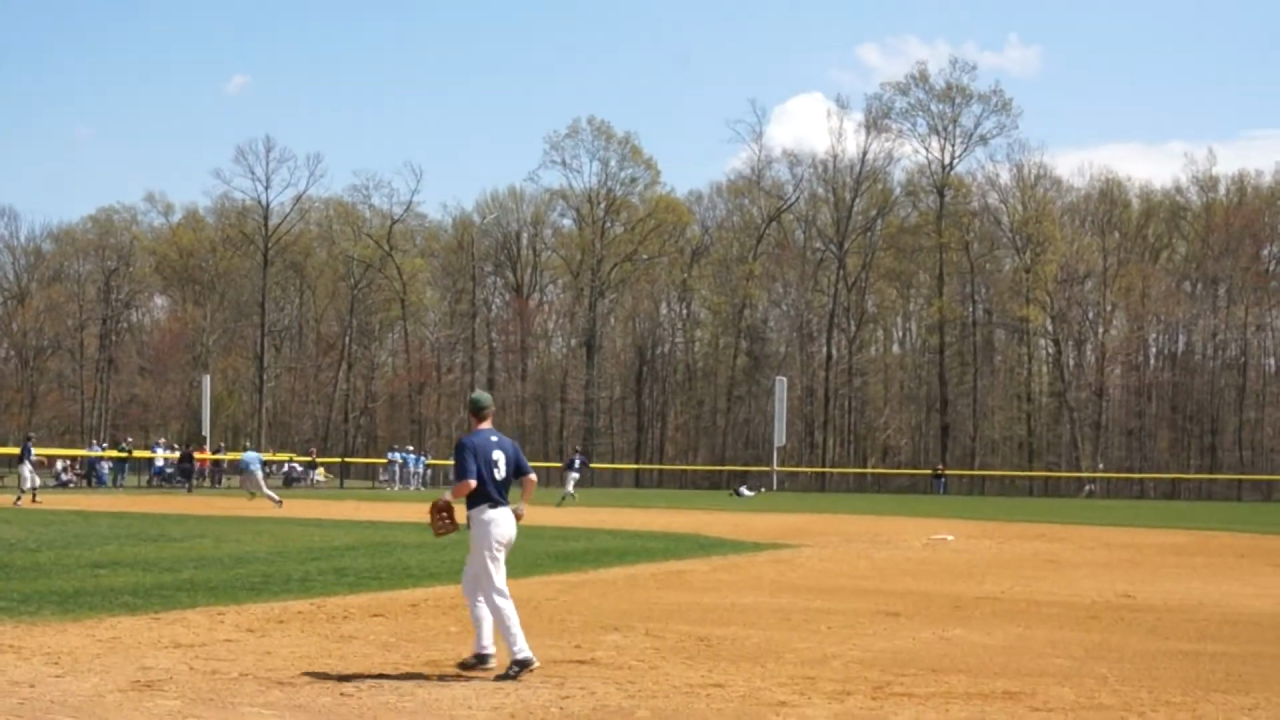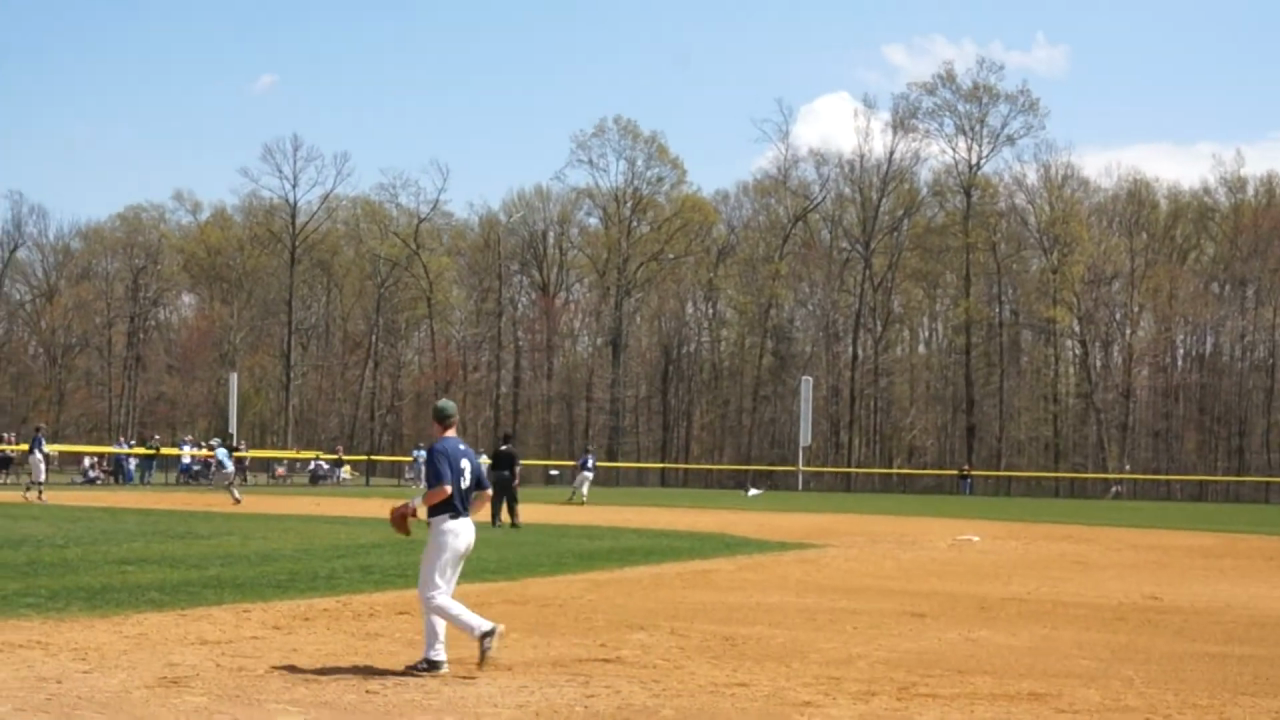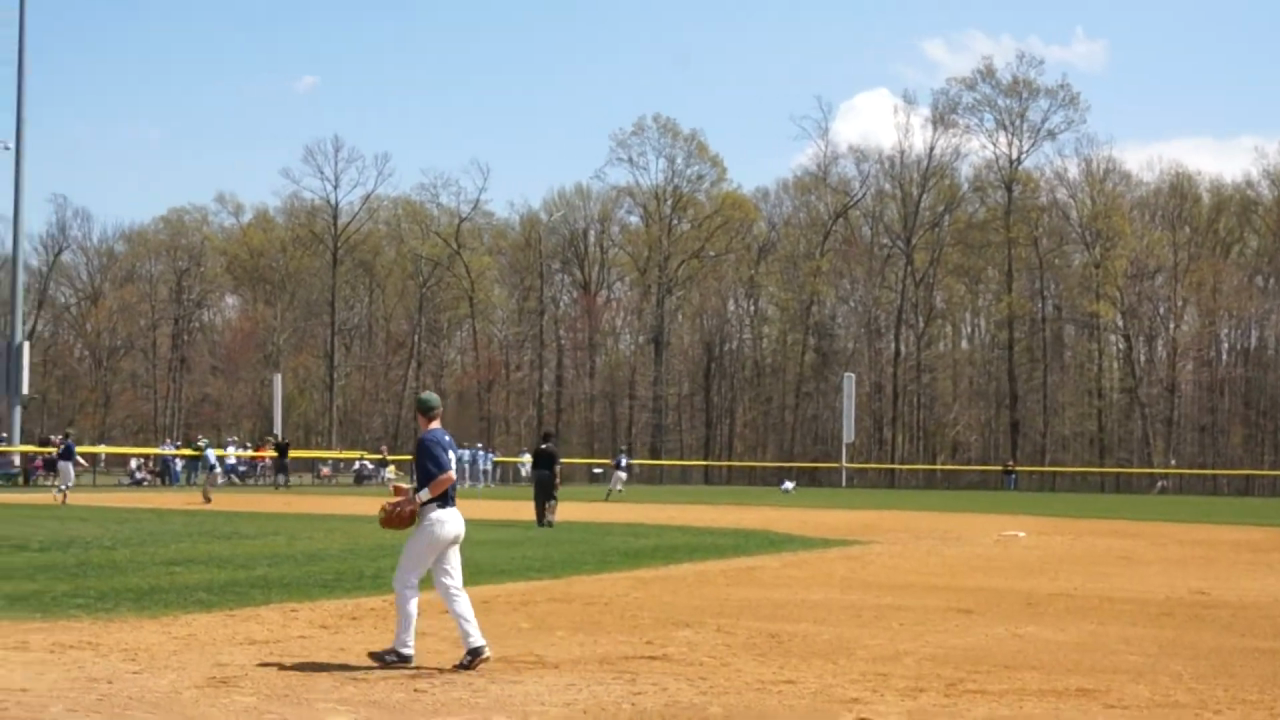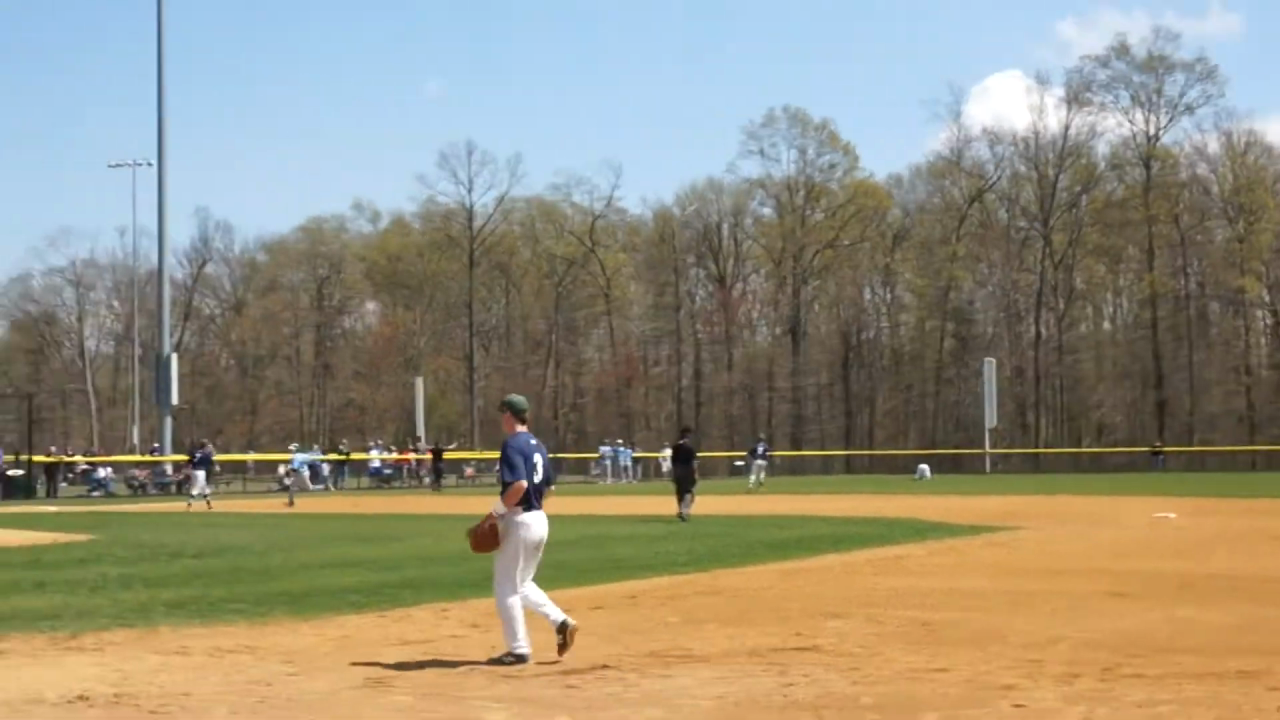
dt=0.2s
person 1, frame 1
left shoulder: (468, 443)
right shoulder: (508, 443)
left elbow: (467, 483)
right elbow: (530, 478)
left wrist: (447, 496)
right wrist: (521, 507)
left hip: (485, 521)
right hip: (505, 519)
left knee: (494, 592)
right knee: (473, 586)
left ankle: (522, 656)
right ankle: (484, 651)
person 1, frame 2
left shoulder: (438, 449)
right shoulder: (468, 453)
left elbow: (443, 489)
right elbow: (486, 492)
left wrist: (416, 503)
left hip: (446, 529)
right hip: (465, 528)
left knee: (432, 597)
right knee: (439, 593)
left ankle: (484, 629)
right ankle: (434, 657)
person 1, frame 3
left shoulder: (427, 440)
right shoulder: (448, 440)
left elbow: (449, 476)
left wrist: (419, 496)
right wrist: (413, 492)
left hip: (434, 521)
right hip: (453, 519)
left knee: (405, 583)
right knee: (450, 587)
left ankle: (403, 650)
right ankle: (475, 645)
person 1, frame 4
left shoulder: (512, 445)
right shoulder: (538, 446)
left elbow: (519, 485)
right elbow: (548, 487)
left wrist: (499, 509)
left hip: (519, 523)
right hip: (539, 521)
left knee: (507, 589)
right knee: (522, 586)
left ankle: (519, 649)
right ankle: (560, 622)
